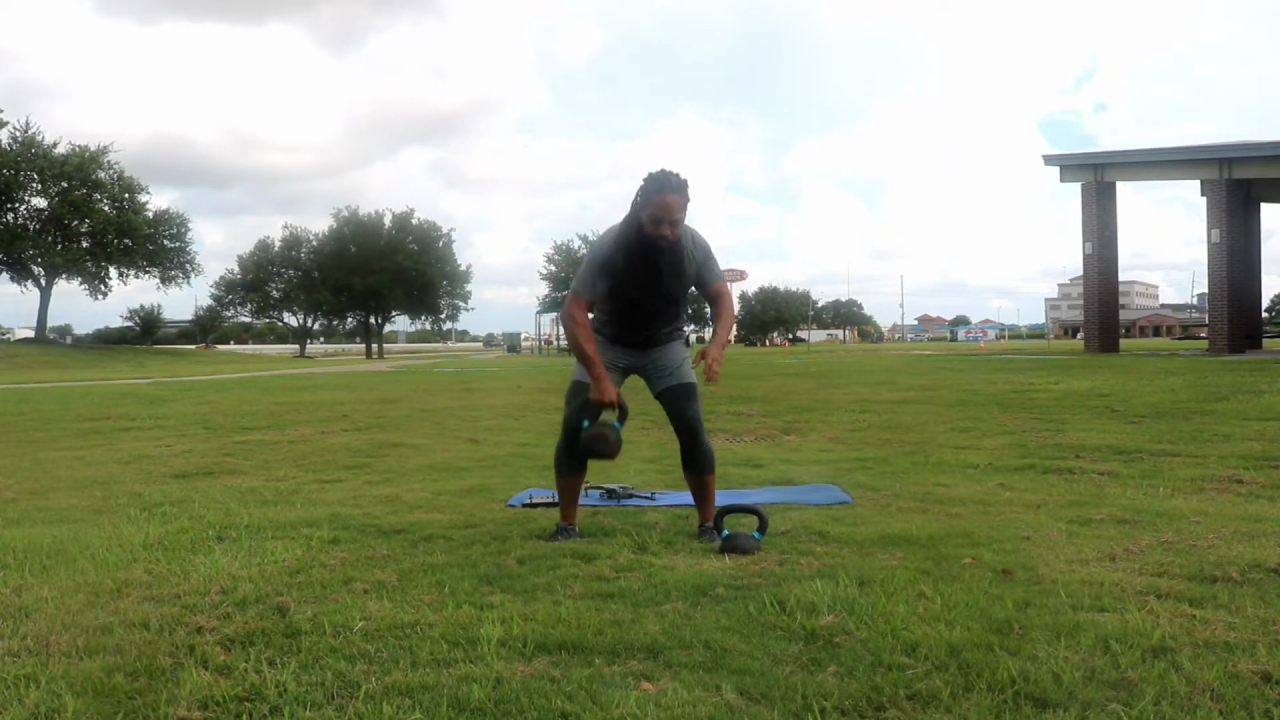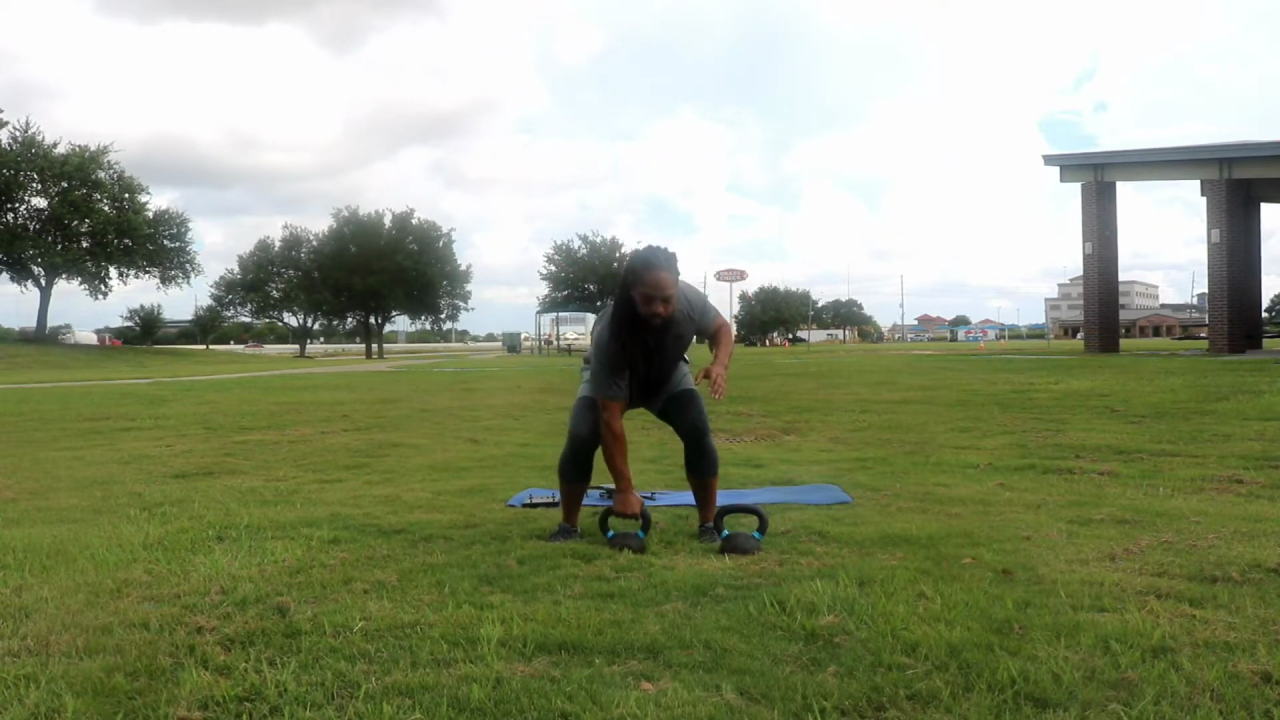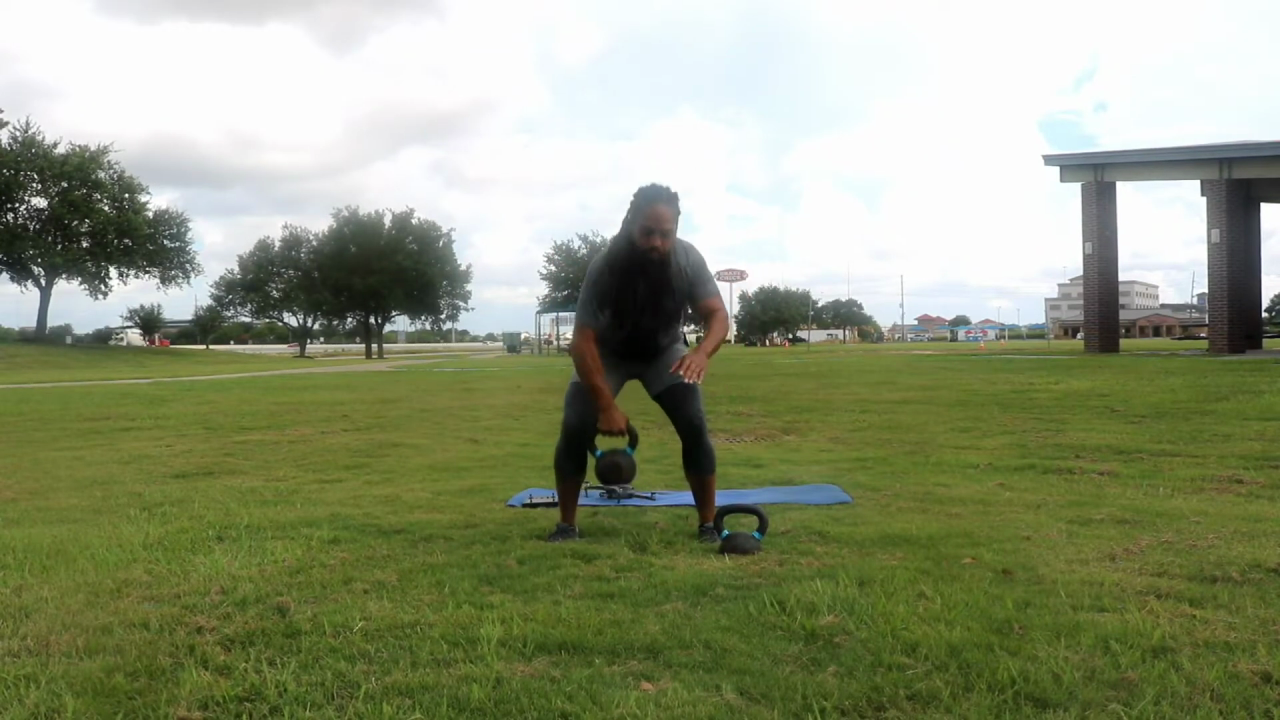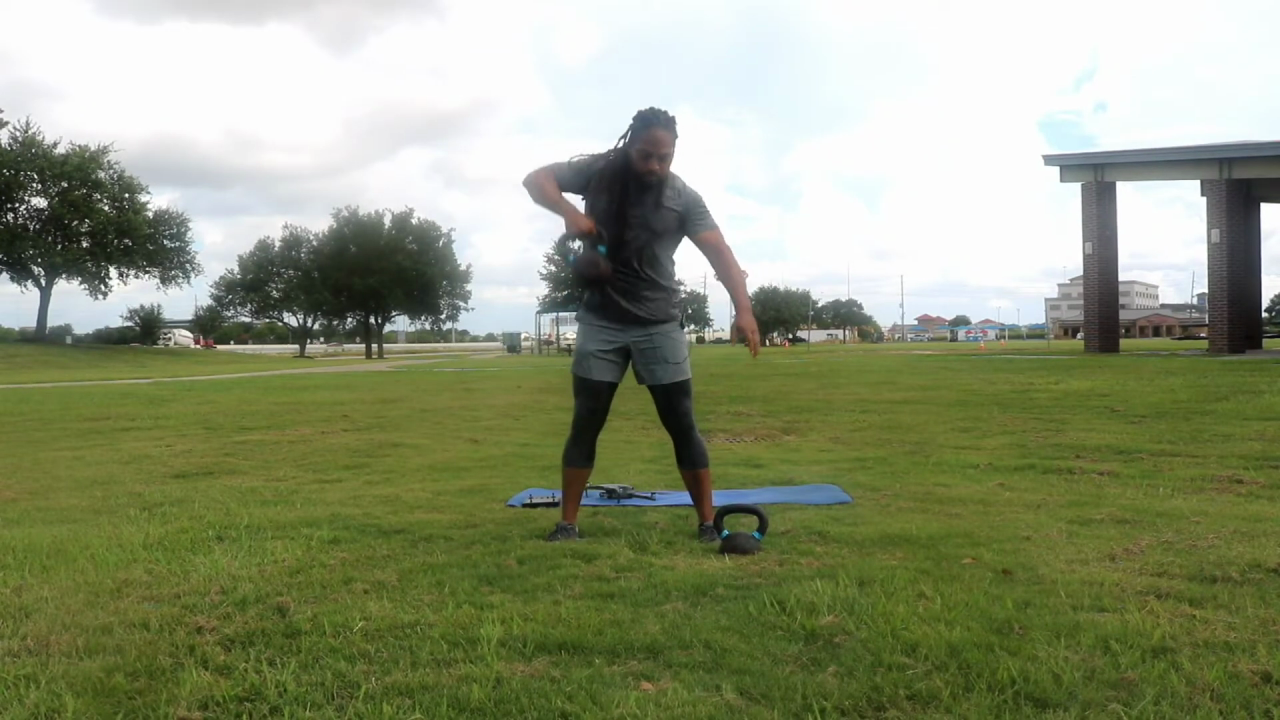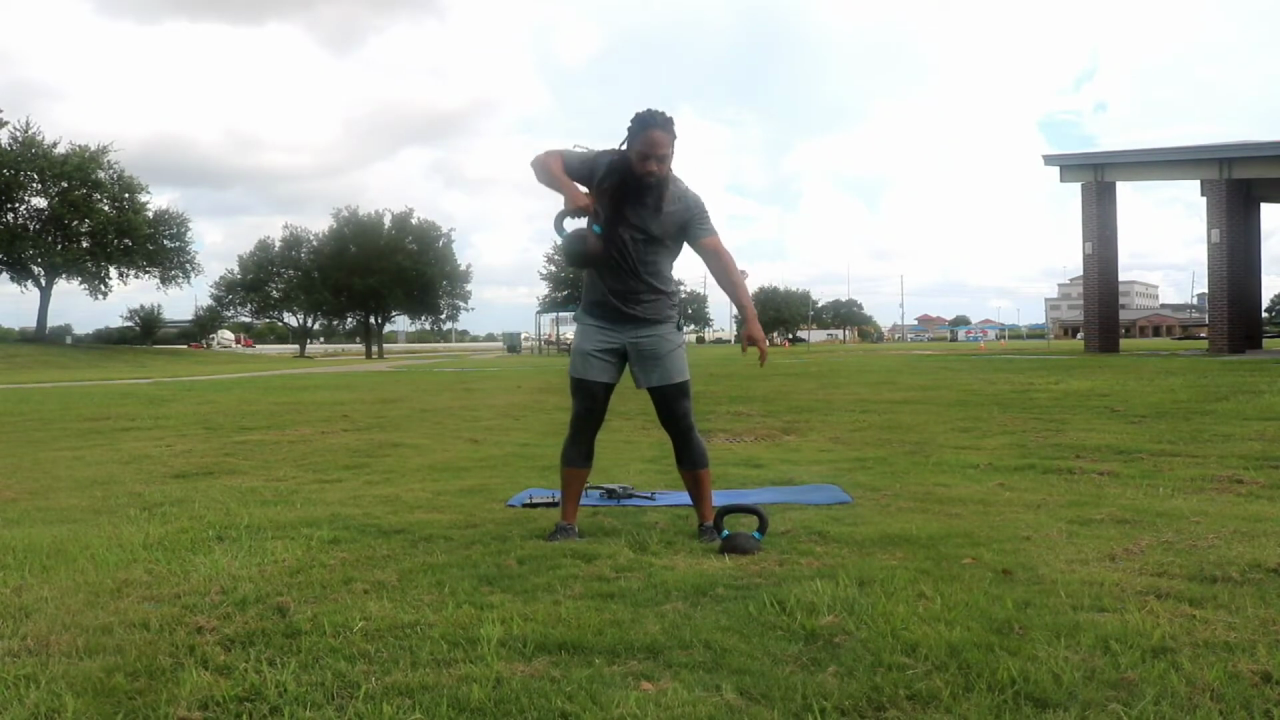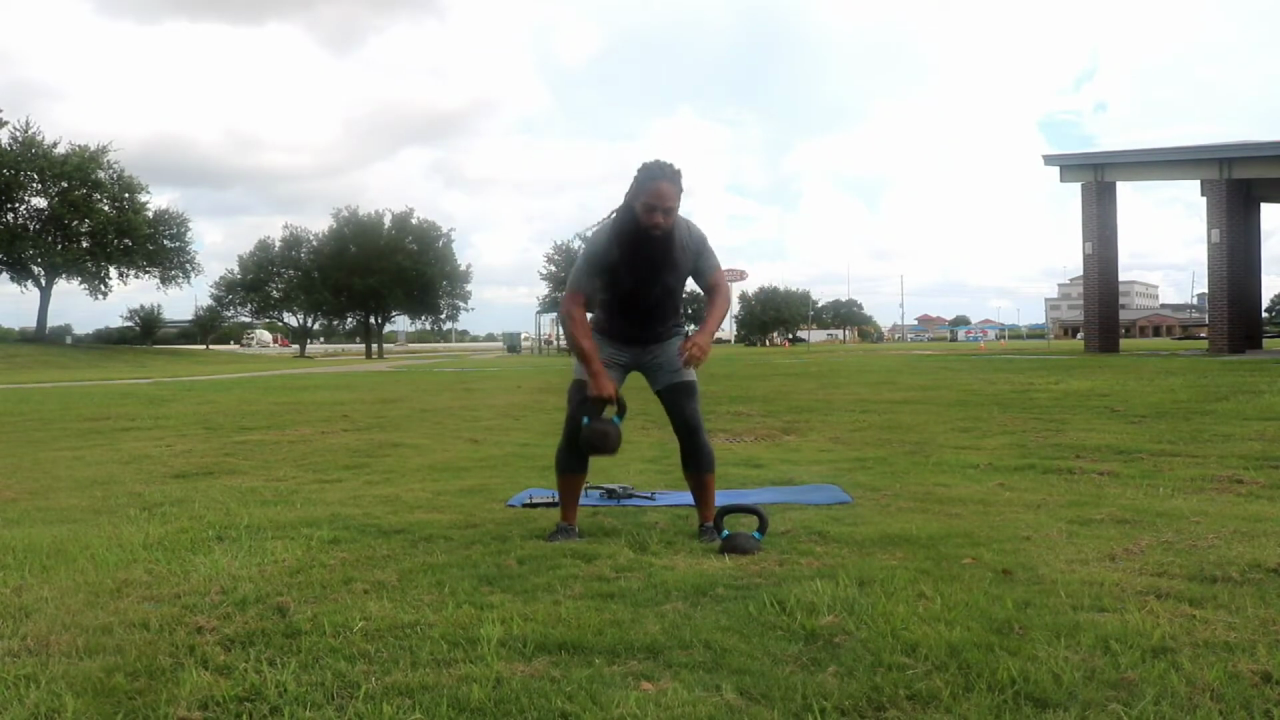
dt=0.3s
person 1, frame 1
left shoulder: (695, 246)
right shoulder: (610, 247)
left elbow: (721, 298)
right elbow: (573, 310)
left wrist: (717, 343)
right wrist: (599, 377)
left hip: (666, 345)
right hip: (609, 343)
left knee: (691, 426)
right knee: (575, 425)
left ankle: (708, 524)
right ankle: (567, 523)
person 1, frame 2
left shoulder: (691, 301)
right shoulder: (611, 329)
left elbow: (721, 329)
right elbow: (611, 420)
left wrist: (719, 363)
right wrist: (624, 490)
left hip: (668, 378)
right hip: (613, 385)
left knee: (698, 430)
right knee: (581, 437)
left ankle: (708, 524)
right ankle: (568, 524)
person 1, frame 3
left shoulder: (689, 259)
right shoulder: (606, 267)
left elbow: (716, 314)
right elbow: (584, 341)
left wrist: (701, 351)
right wrist: (607, 408)
left hip: (664, 351)
right hip: (608, 356)
left knee: (694, 427)
right knee: (574, 428)
left ankle: (709, 525)
right ankle: (567, 525)
person 1, frame 4
left shoulder: (683, 196)
right shoulder: (601, 171)
left elbow: (719, 251)
right elbow: (535, 179)
left wrist: (744, 309)
right wrist: (570, 214)
left hip: (660, 325)
right hip: (601, 322)
left knee: (681, 425)
right knee: (586, 425)
left ankle: (708, 522)
right ankle: (567, 523)
person 1, frame 5
left shoulder: (684, 199)
right shoulder: (605, 170)
left elbow: (718, 257)
right elbow: (543, 160)
left wrist: (749, 318)
right wrist: (568, 188)
left hip: (657, 325)
right hip: (599, 323)
left knee: (680, 425)
right knee: (583, 424)
left ankle: (707, 523)
right ankle: (567, 523)
person 1, frame 6
left shoulder: (691, 238)
right shoulder: (606, 239)
left elbow: (718, 288)
right elbow: (571, 308)
left wrist: (706, 332)
right wrist: (596, 374)
left hip: (666, 341)
right hip: (610, 342)
left knee: (690, 426)
right knee: (577, 424)
left ankle: (708, 523)
right ankle: (567, 524)
